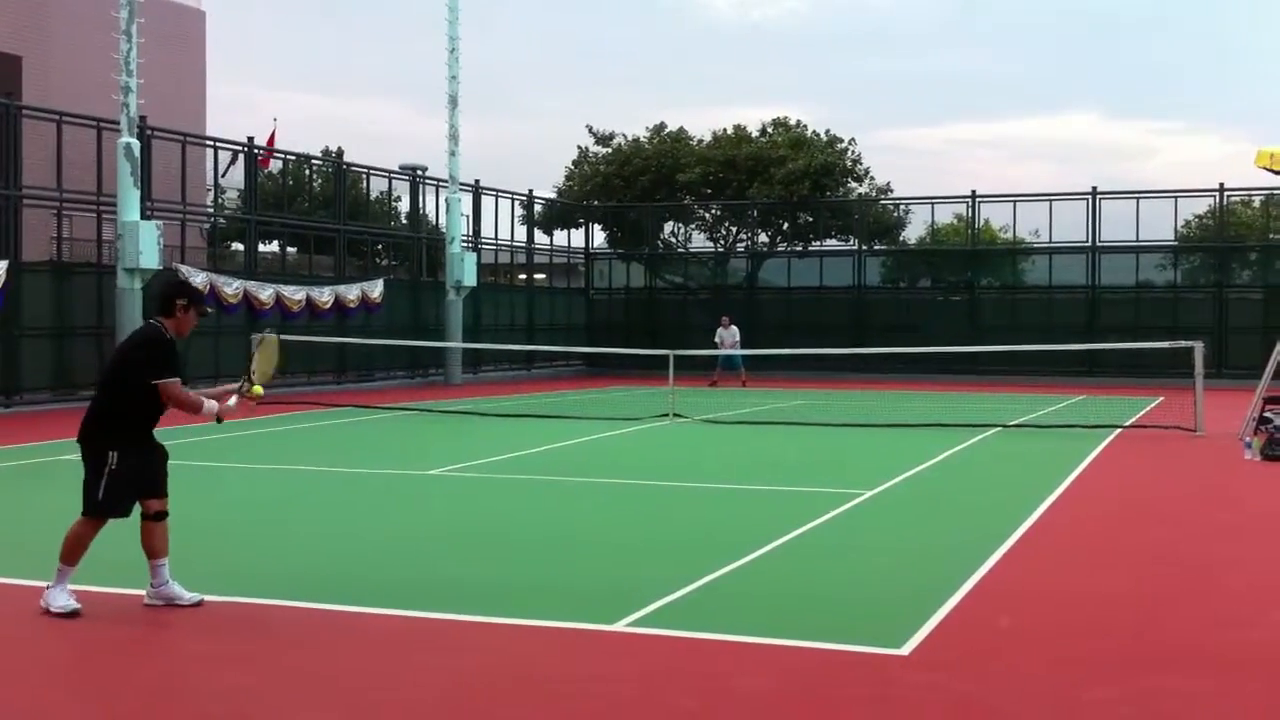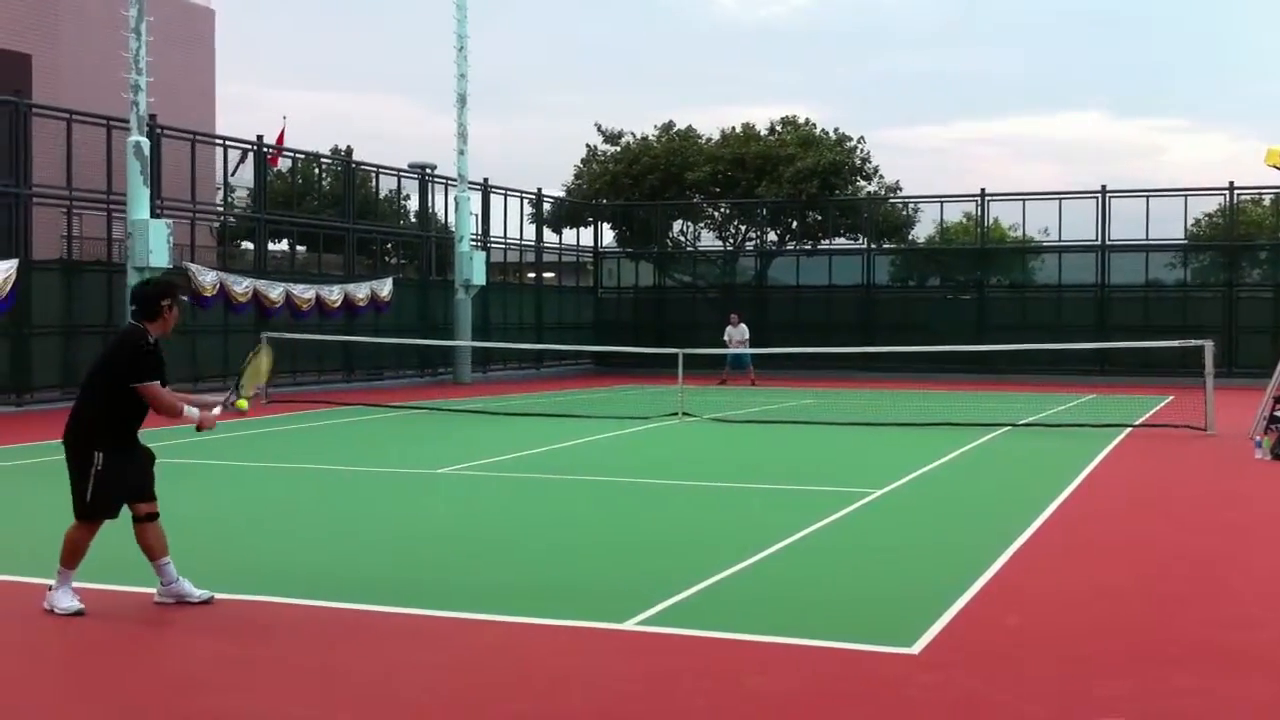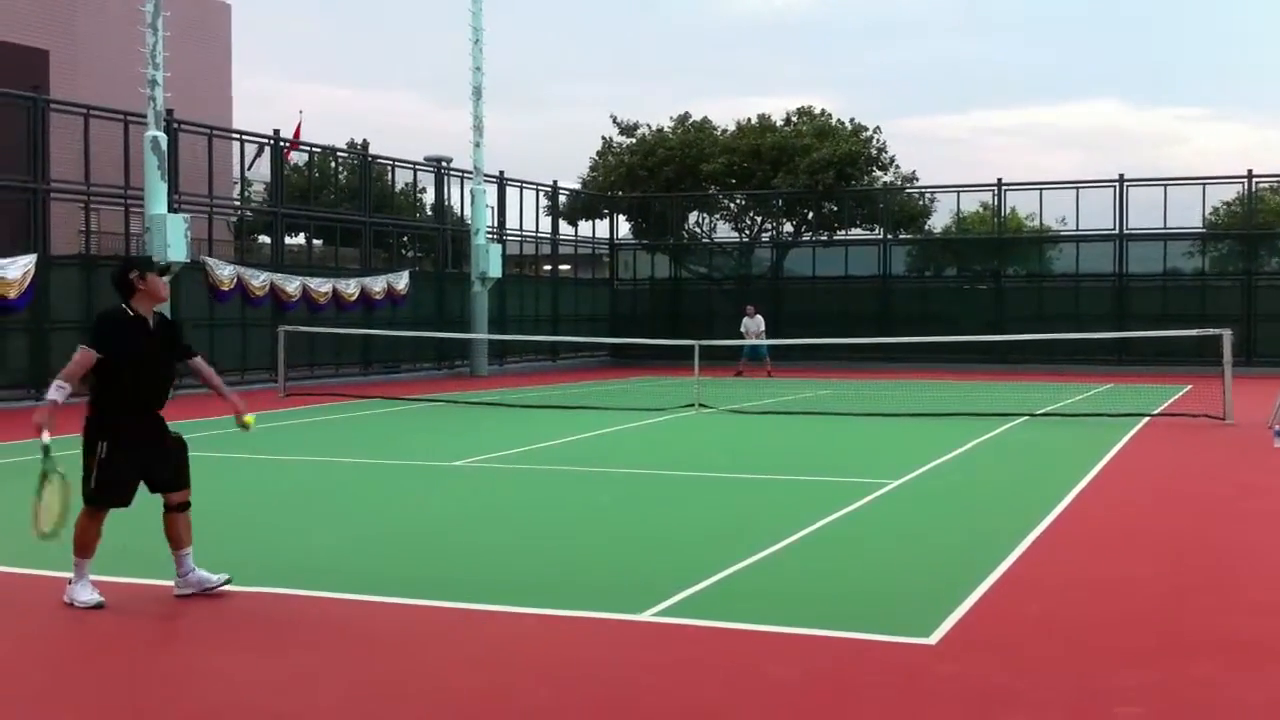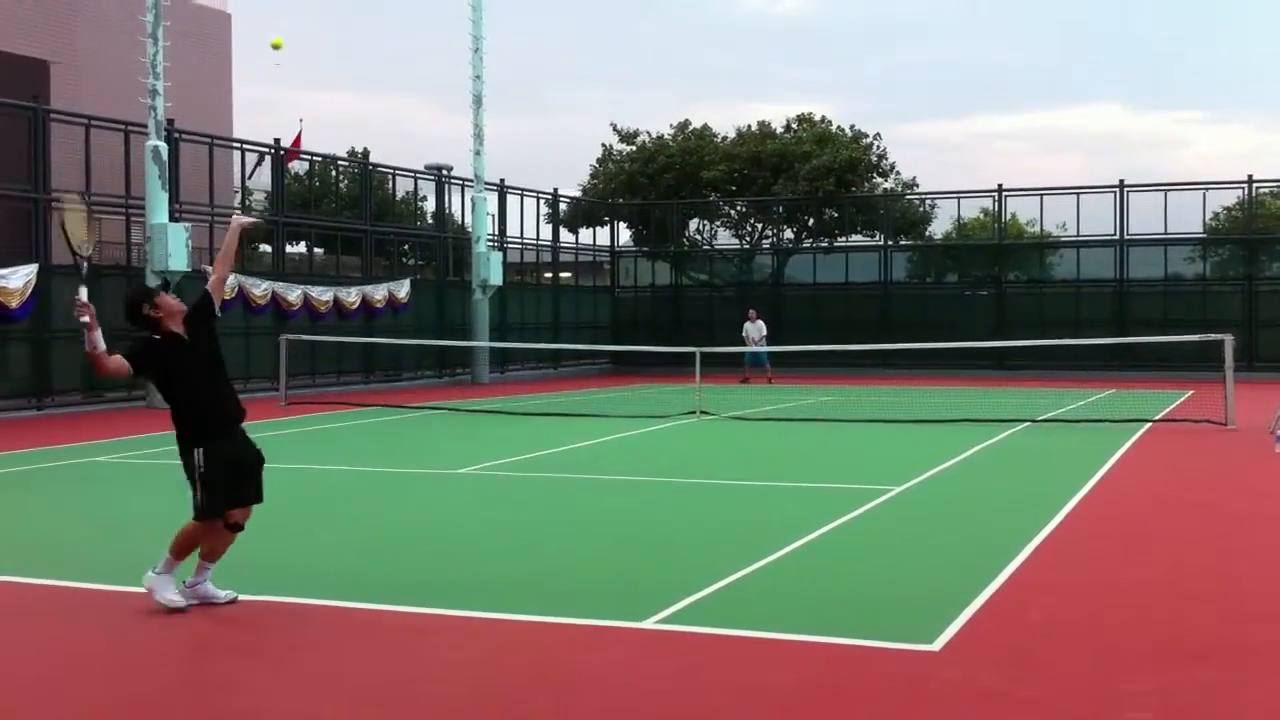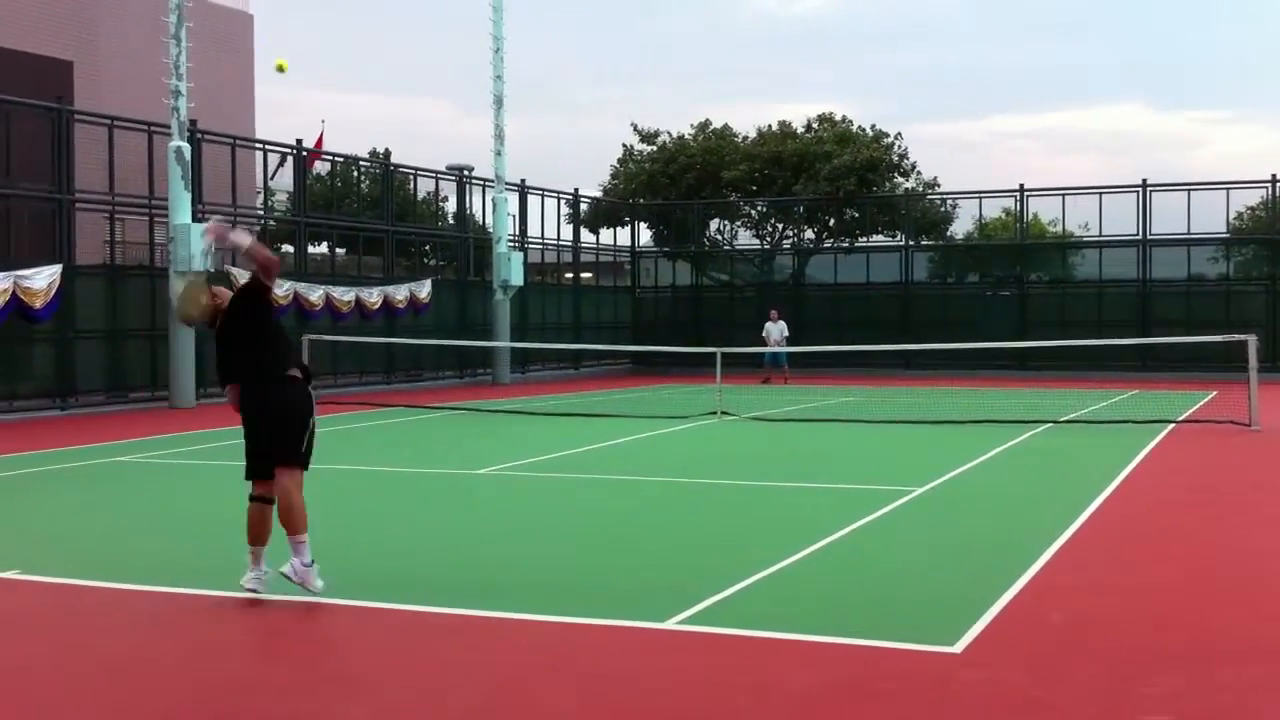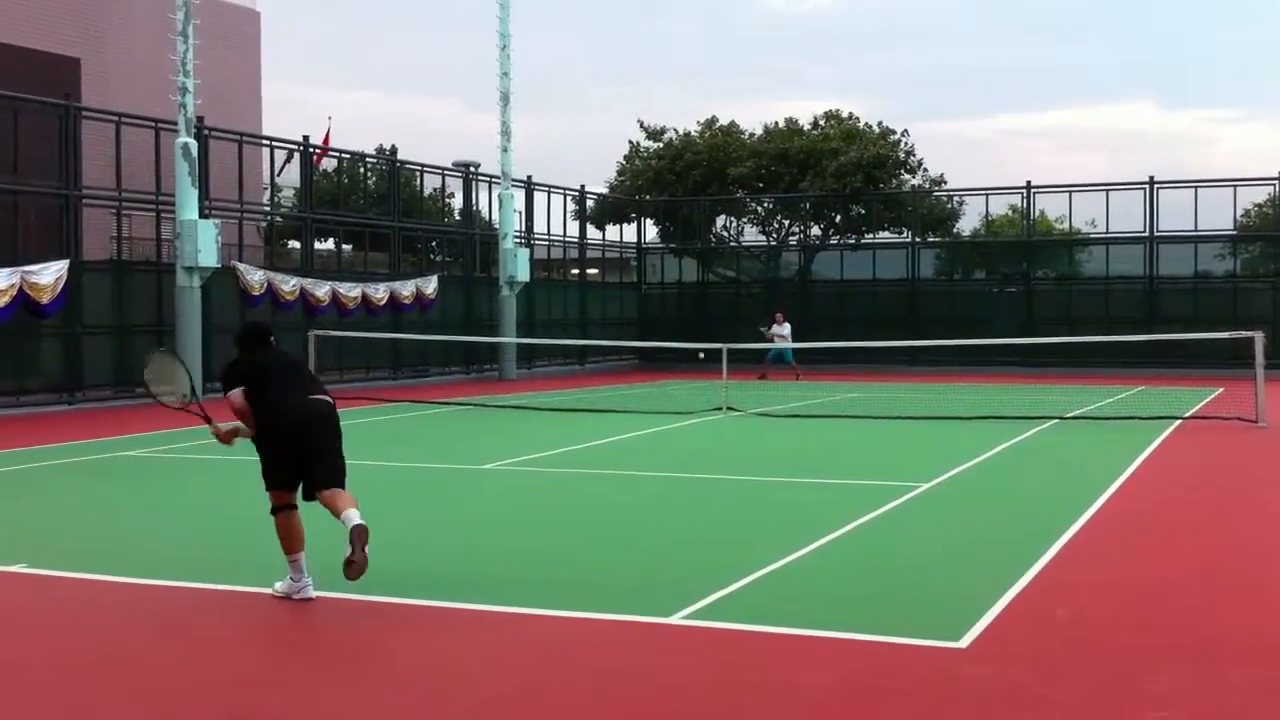
dt=0.5s
person 1, frame 1
left shoulder: (159, 341)
right shoulder: (154, 341)
left elbow: (173, 395)
right elbow: (176, 398)
left wrist: (221, 392)
right wrist: (215, 408)
left hip: (136, 438)
right hip: (108, 439)
left knee: (156, 507)
right knee: (96, 515)
left ankle: (160, 585)
right ankle: (56, 588)
person 1, frame 2
left shoulder: (146, 345)
right shoulder: (134, 345)
left elbow: (162, 395)
right elbow: (157, 402)
left wrist: (211, 401)
right wrist: (198, 417)
left hip: (122, 441)
right hip: (93, 442)
left knee: (147, 510)
right knee: (91, 517)
left ankle: (171, 584)
right ankle: (59, 589)
person 1, frame 3
left shoulder: (166, 327)
right shoulder: (112, 322)
left elbow: (198, 364)
right elbow: (79, 364)
left wrist: (230, 398)
right wrist: (50, 404)
left hip: (150, 427)
right hip: (111, 432)
left knee: (178, 496)
right knee: (98, 505)
left ankle: (187, 575)
right ankle: (78, 582)
person 1, frame 4
left shoulder: (198, 321)
right shoulder: (151, 350)
left elbow: (220, 273)
right elbow: (106, 367)
left wrist: (235, 228)
right wrist: (90, 325)
left hip: (233, 436)
right hip: (201, 442)
left knee: (235, 515)
right knee: (211, 518)
left ankle: (195, 584)
right ankle: (161, 575)
person 1, frame 5
left shoulder: (223, 344)
right shoulder: (245, 304)
left elbow: (234, 399)
right elbow: (269, 263)
right wrist: (235, 237)
left hip: (256, 405)
right hip: (288, 395)
left knee: (261, 487)
right knee: (288, 475)
left ankle: (256, 570)
right ankle: (302, 563)
person 1, frame 6
left shoulder: (236, 369)
right shoulder: (290, 362)
left elbow: (238, 404)
left wrist: (246, 430)
right wrist: (240, 429)
left hip: (280, 422)
right hip: (321, 413)
left knee: (282, 500)
right knee: (331, 489)
left ankle: (298, 580)
right ankle: (354, 523)
